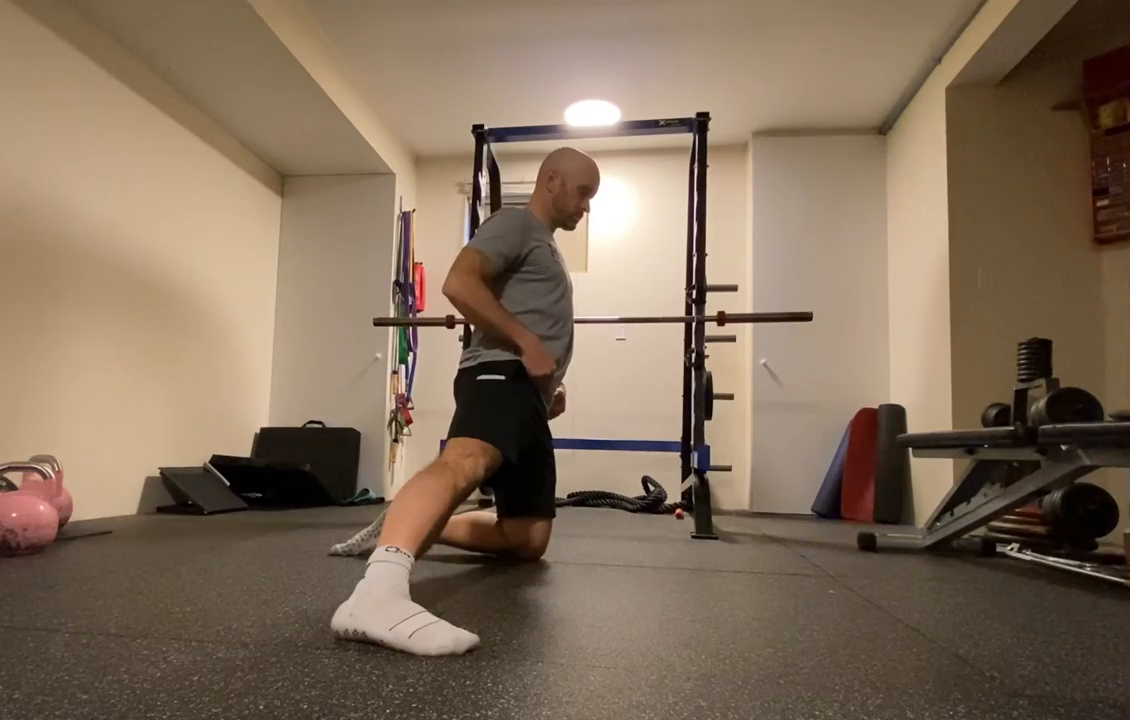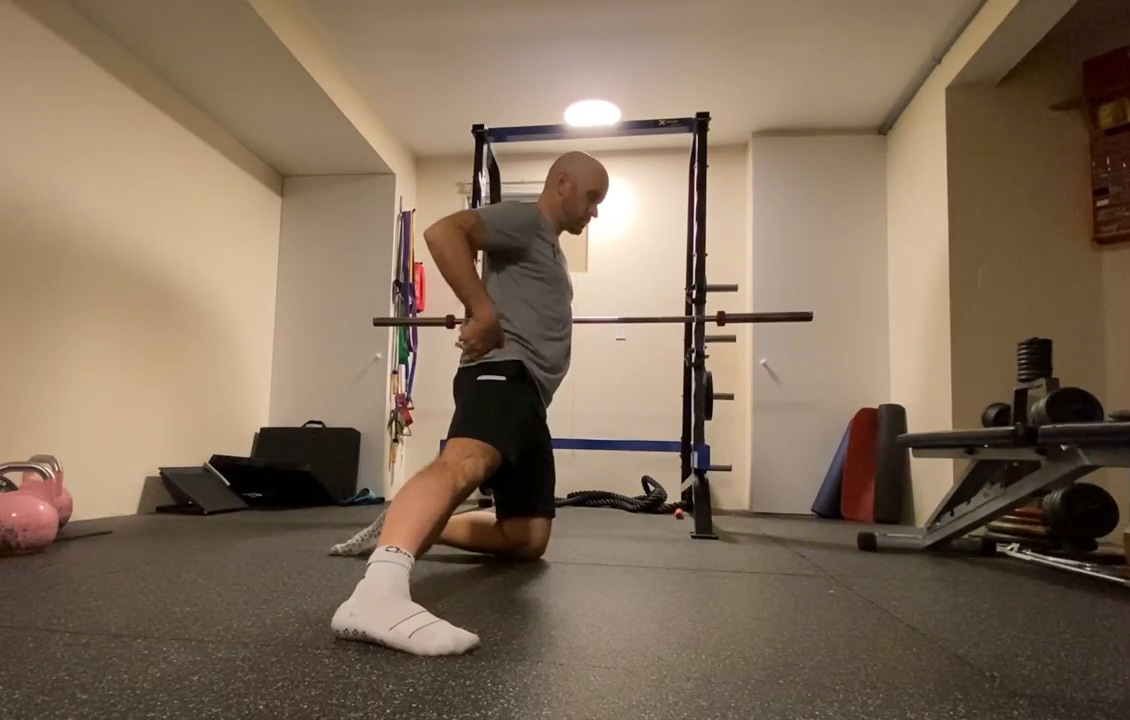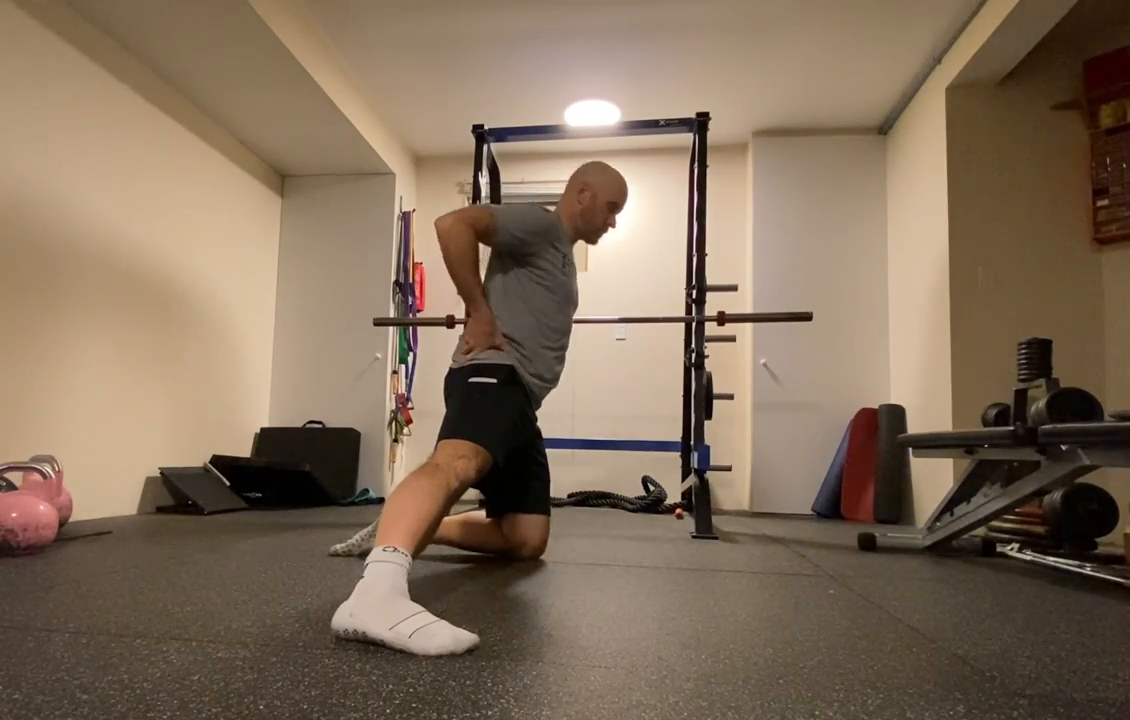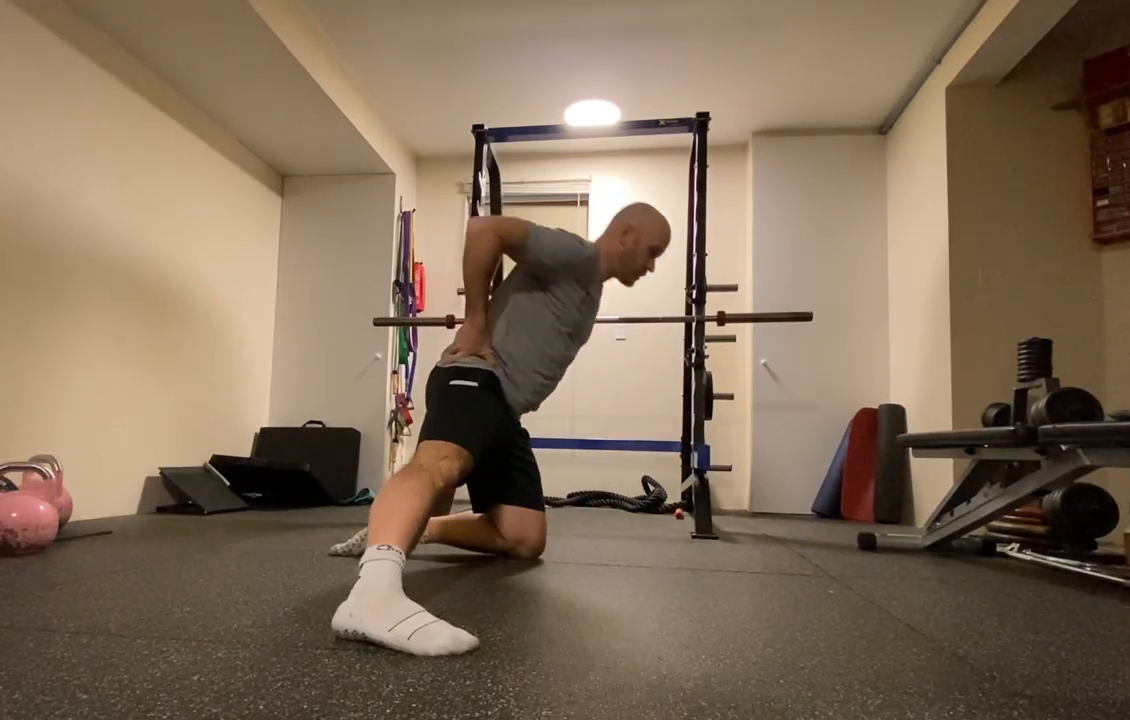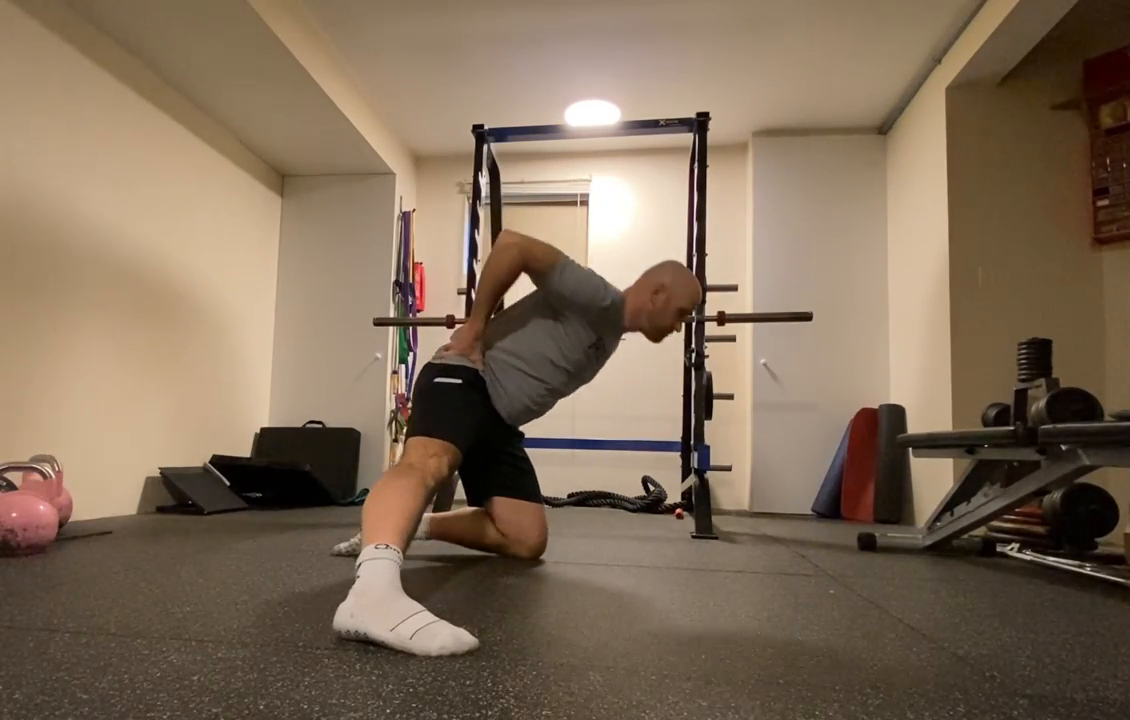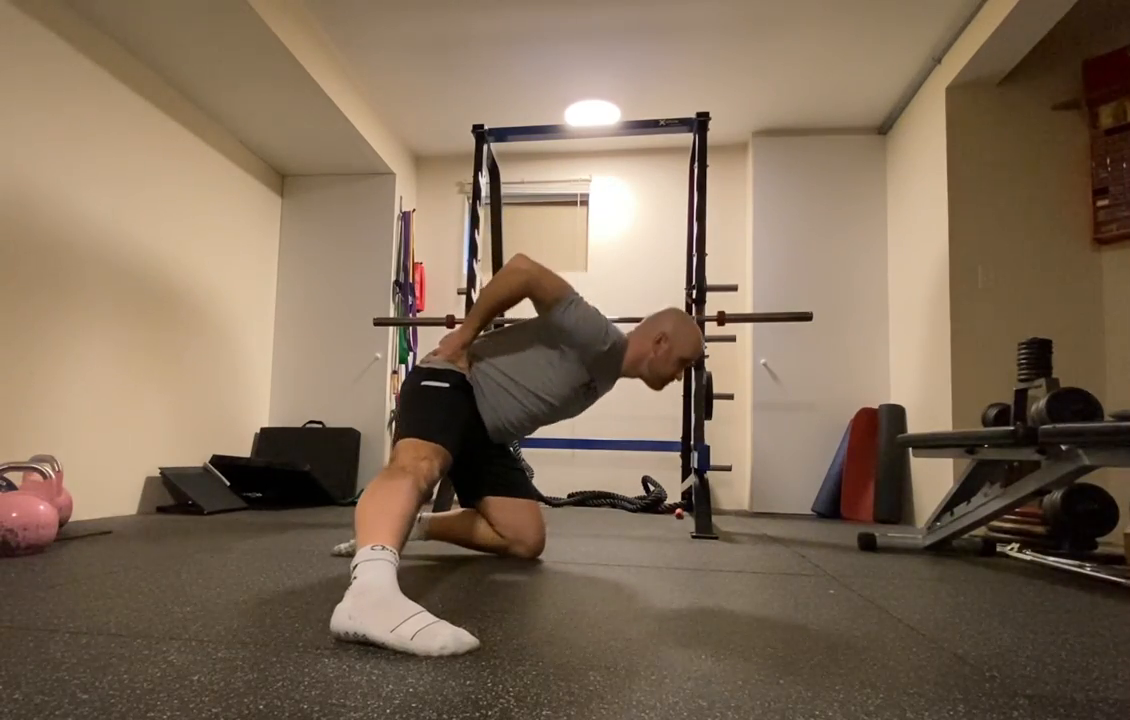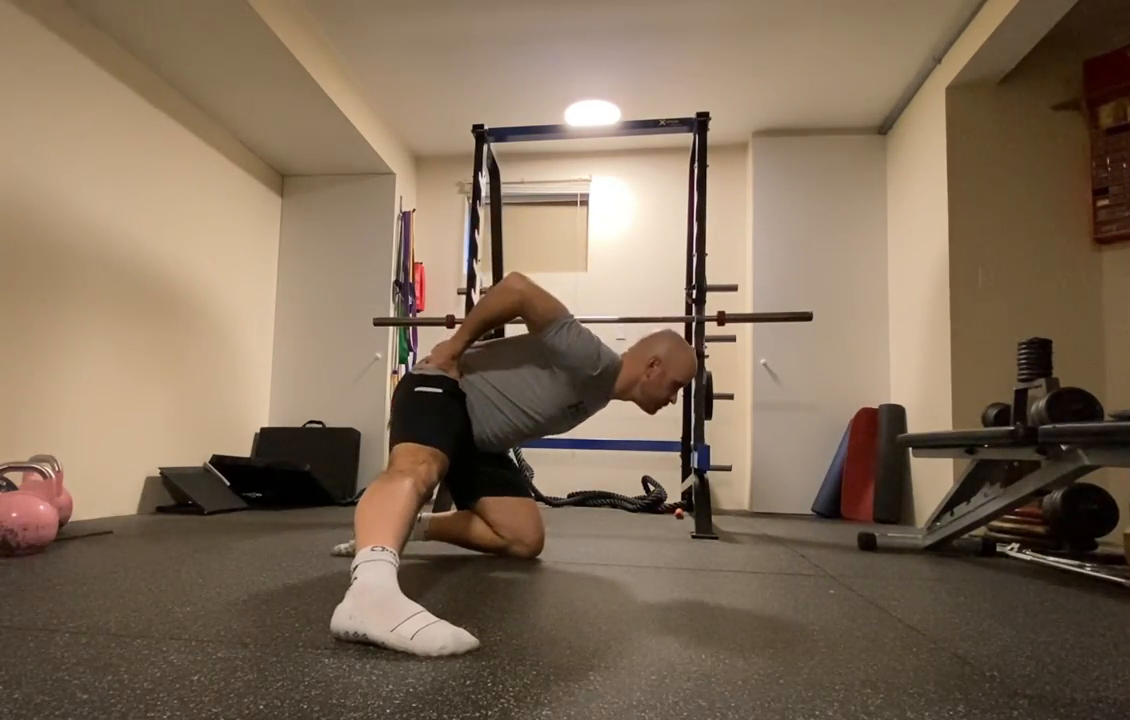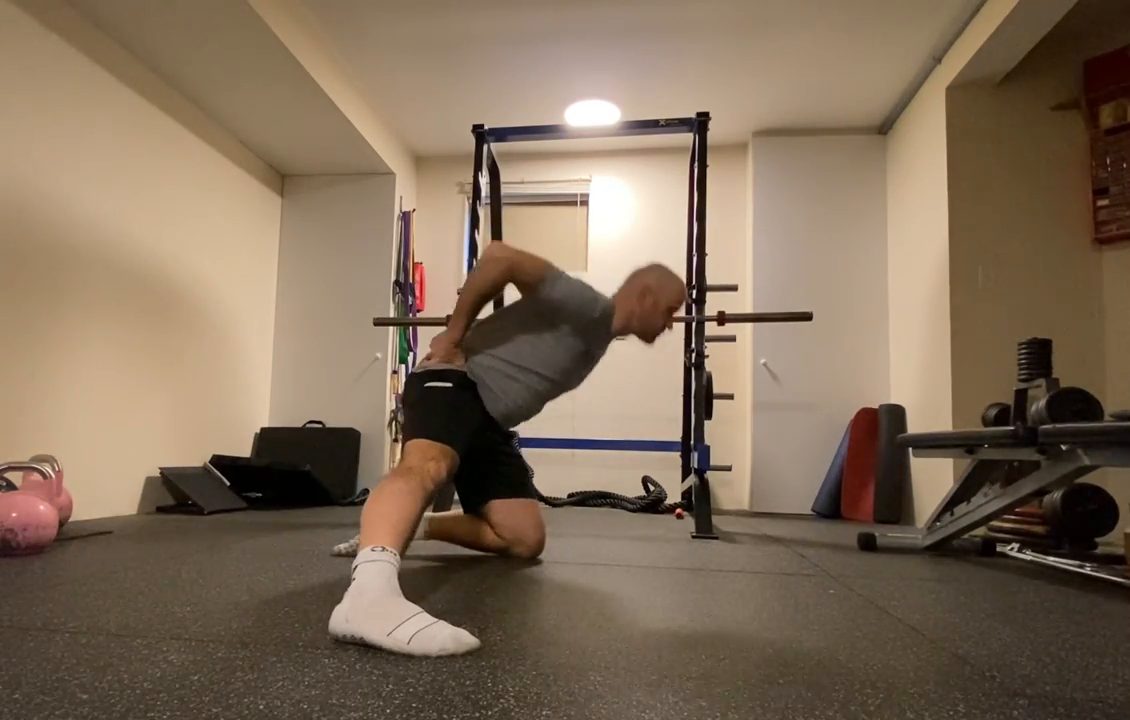
dt=0.4s
person 1, frame 1
left shoulder: (545, 244)
right shoulder: (516, 224)
right elbow: (459, 283)
left wrist: (550, 386)
right wrist: (526, 342)
left hip: (528, 395)
right hip: (502, 376)
left knee: (527, 541)
right knee: (464, 463)
left ankle: (406, 531)
right ankle: (378, 589)
person 1, frame 2
left shoulder: (549, 246)
right shoulder: (524, 220)
right elbow: (441, 234)
right wrist: (482, 308)
left hip: (529, 396)
right hip: (502, 376)
left knee: (526, 541)
right knee: (463, 463)
left ankle: (406, 530)
right ankle: (378, 588)
person 1, frame 3
left shoulder: (560, 252)
right shoulder: (539, 223)
right elbow: (452, 224)
right wrist: (479, 312)
left hip: (520, 397)
right hip: (495, 377)
left knee: (526, 542)
right knee: (456, 464)
left ankle: (408, 530)
right ankle: (377, 589)
person 1, frame 4
left shoulder: (590, 283)
right shoulder: (573, 254)
right elbow: (483, 228)
right wrist: (476, 322)
left hip: (505, 407)
right hip: (477, 379)
left knee: (524, 540)
right knee: (438, 464)
left ankle: (407, 529)
right ankle: (373, 589)
person 1, frame 5
left shoulder: (611, 331)
right shoulder: (597, 297)
right elbow: (511, 244)
right wrist: (475, 327)
left hip: (499, 416)
right hip: (466, 380)
left knee: (526, 540)
right knee: (426, 462)
left ankle: (408, 526)
right ankle: (373, 587)
person 1, frame 6
left shoulder: (607, 371)
right shoulder: (598, 338)
right elbow: (522, 268)
right wrist: (466, 335)
left hip: (486, 428)
right hip: (451, 384)
left knee: (525, 540)
right knee: (416, 465)
left ankle: (406, 526)
right ankle: (370, 589)
person 1, frame 7
left shoulder: (601, 389)
right shoulder: (592, 361)
right elbow: (517, 287)
right wrist: (456, 345)
left hip: (478, 438)
right hip: (443, 392)
left knee: (525, 540)
right knee: (414, 470)
left ankle: (411, 527)
right ankle: (370, 591)
person 1, frame 8
left shoulder: (599, 336)
right shoulder: (589, 306)
right elbow: (501, 255)
right wrist: (454, 335)
left hip: (490, 420)
right hip: (455, 385)
left knee: (524, 539)
right knee: (424, 467)
left ankle: (410, 526)
right ankle: (368, 592)
